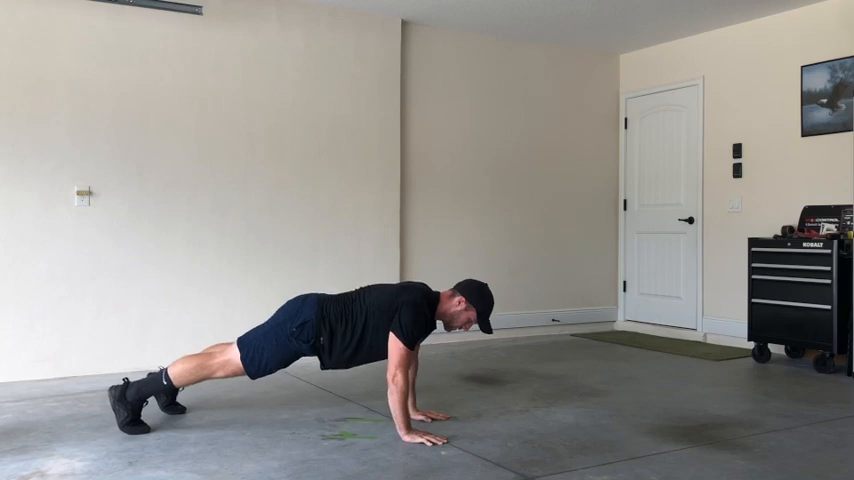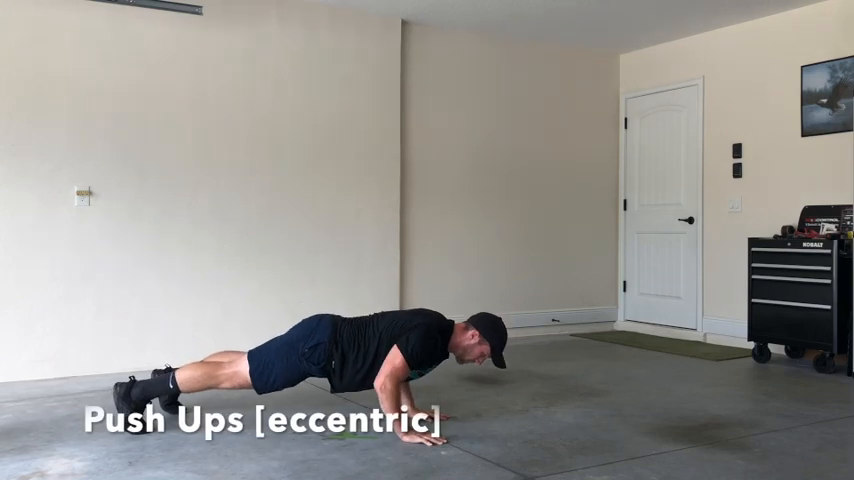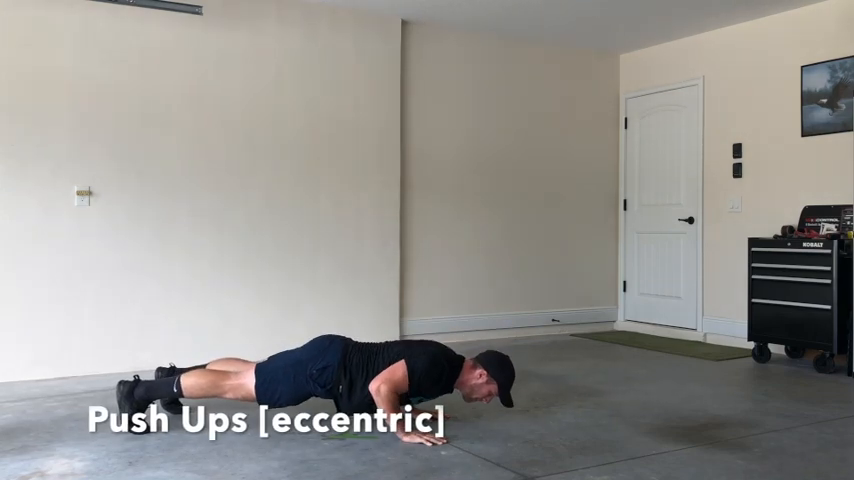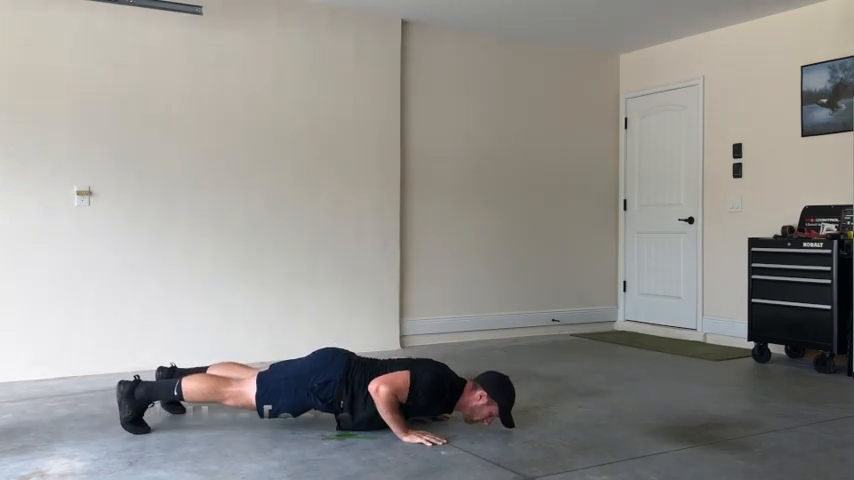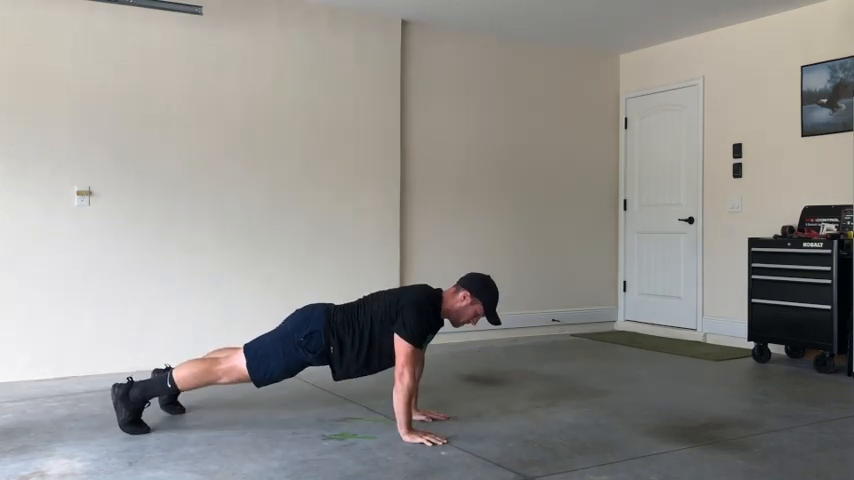
dt=1s
person 1, frame 1
left shoulder: (422, 303)
right shoulder: (416, 310)
left elbow: (409, 359)
right elbow: (395, 374)
left wrist: (414, 408)
right wrist: (405, 431)
left hip: (312, 322)
right hip: (307, 325)
left knee: (233, 354)
right knee: (225, 363)
left ankle: (163, 387)
right ankle: (131, 393)
person 1, frame 2
left shoulder: (435, 331)
right shoulder: (429, 337)
left elbow: (398, 363)
right elbow: (384, 381)
left wrist: (411, 408)
right wrist: (403, 431)
left hip: (325, 340)
right hip: (319, 345)
left knee: (242, 362)
right knee: (231, 375)
left ankle: (168, 379)
right ankle: (137, 391)
person 1, frame 3
left shoulder: (443, 362)
right shoulder: (437, 366)
right elbow: (380, 386)
left wrist: (413, 409)
right wrist: (403, 431)
left hip: (331, 359)
right hip: (325, 366)
left knee: (247, 372)
right knee: (233, 384)
left ankle: (171, 376)
right ankle: (139, 391)
person 1, frame 4
left shoulder: (443, 385)
right shoulder: (437, 387)
right elbow: (380, 388)
left wrist: (419, 411)
right wrist: (405, 432)
left hip: (335, 369)
right hip: (328, 380)
left knee: (251, 376)
right knee: (235, 393)
left ankle: (175, 374)
right ankle: (139, 391)
person 1, frame 5
left shoulder: (430, 307)
right shoulder: (420, 308)
left elbow: (415, 360)
right elbow: (404, 372)
left wrist: (415, 409)
right wrist: (406, 431)
left hip: (320, 332)
right hip: (315, 334)
left knee: (238, 358)
right knee: (230, 369)
left ankle: (166, 382)
right ankle: (135, 393)
